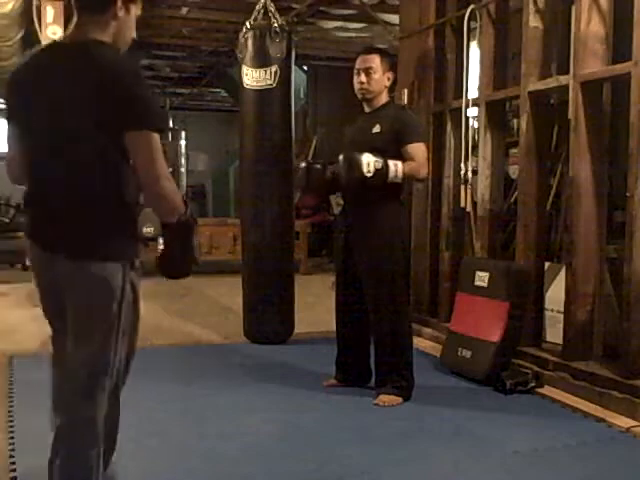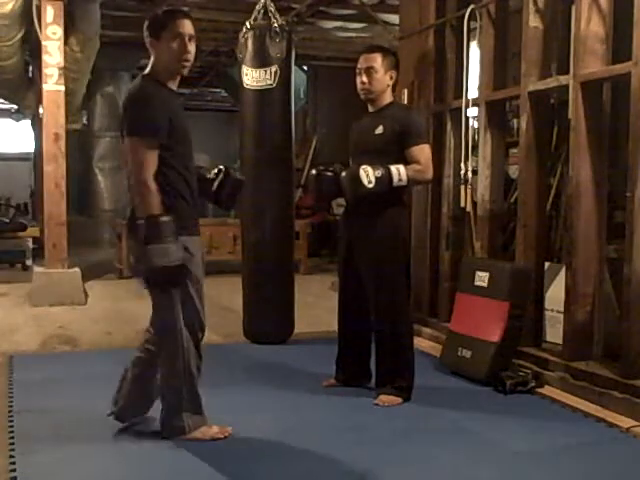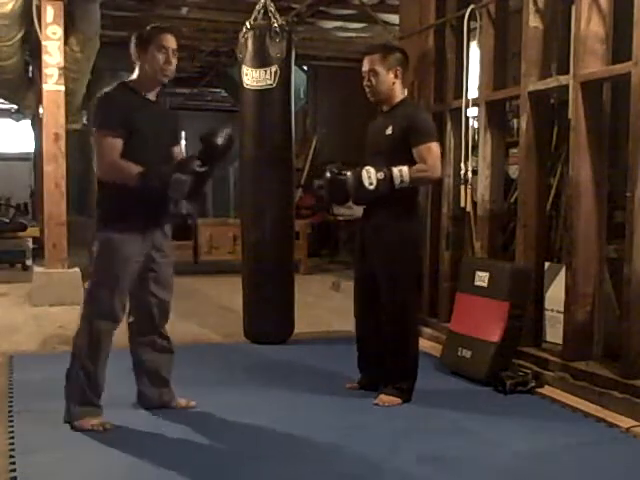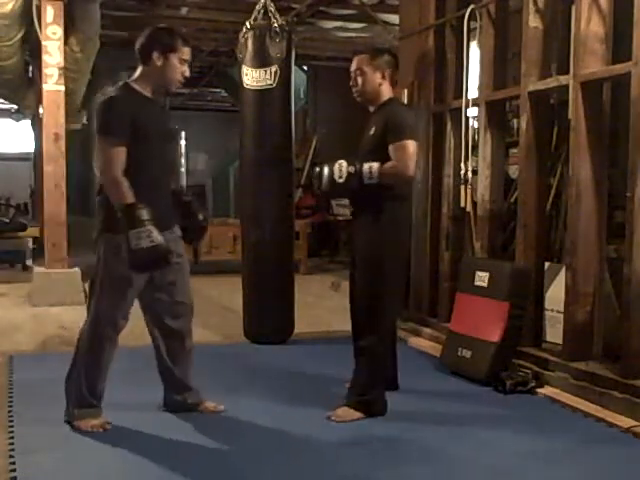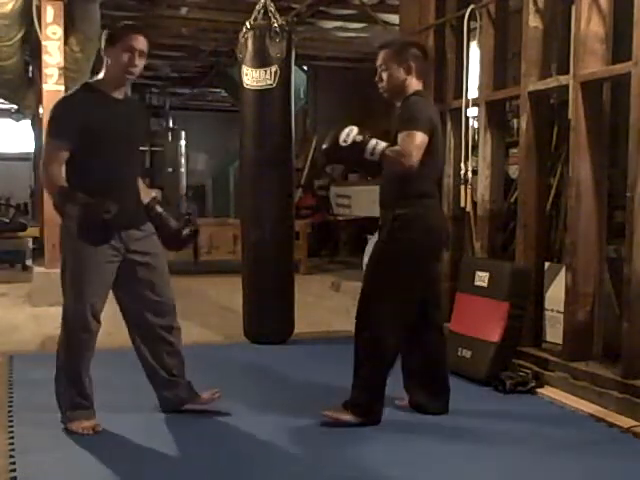
dt=1s
person 1, frame 1
left shoulder: (26, 72)
right shoulder: (122, 77)
left elbow: (16, 170)
right elbow: (154, 178)
right wrist: (180, 227)
left hip: (46, 244)
right hip: (102, 251)
left knee: (70, 363)
right knee: (95, 375)
person 1, frame 2
left shoulder: (164, 96)
right shoulder: (148, 98)
right elbow: (142, 178)
left wrist: (204, 184)
right wrist: (159, 238)
left hip: (174, 230)
right hip: (167, 233)
left knee: (166, 322)
right knee: (184, 325)
left ankle: (131, 401)
right ankle: (182, 420)
person 1, frame 3
left shoulder: (166, 114)
right shoulder: (114, 102)
left elbow: (176, 167)
right elbow: (107, 164)
right wrist: (158, 178)
left hip: (155, 226)
right hip: (118, 227)
left knee: (154, 313)
right knee: (102, 314)
left ankle: (155, 390)
right ankle: (82, 404)
person 1, frame 4
left shoulder: (158, 108)
right shoulder: (118, 105)
right elbow: (113, 174)
left wrist: (180, 206)
right wrist: (137, 224)
left hip: (164, 229)
right hip: (125, 232)
left knee: (176, 313)
right knee: (107, 319)
left ankle: (181, 394)
right ankle: (83, 405)
person 1, frame 5
left shoulder: (136, 112)
right shoulder: (75, 105)
right elbow: (51, 169)
left wrist: (158, 214)
right wrist: (74, 203)
left hip: (137, 230)
right hip: (91, 232)
left knee: (159, 312)
right knee: (81, 321)
left ankle: (176, 391)
right ankle: (76, 408)
person 2, frame 1
left shoulder: (401, 119)
right shoulder: (354, 126)
left elbow: (420, 168)
left wrist: (379, 168)
right wrist: (333, 178)
left hip: (385, 219)
right hip: (352, 217)
left knee: (388, 303)
right knee: (349, 299)
left ankle: (396, 382)
right ankle: (351, 371)
person 2, frame 2
left shoulder: (405, 119)
right shoulder: (359, 126)
left elbow: (425, 170)
left wrist: (383, 174)
right wrist: (337, 182)
left hip: (387, 222)
right hip: (355, 219)
left knee: (389, 304)
right knee: (352, 301)
left ankle: (396, 383)
right ankle: (351, 371)
person 2, frame 3
left shoulder: (414, 117)
right shoulder: (376, 122)
left elbow: (432, 170)
left wrist: (384, 177)
right wrist: (356, 183)
left hip: (400, 222)
right hip: (373, 219)
left knee: (398, 304)
right knee: (368, 301)
left ankle: (399, 384)
right ankle: (374, 374)
person 2, frame 4
left shoulder: (398, 116)
right shoulder: (375, 117)
left elbow: (406, 167)
left wrist: (355, 172)
right wrist: (345, 175)
left hip: (386, 222)
right hip: (368, 220)
left knee: (375, 308)
right knee: (365, 304)
left ankle: (367, 397)
right ankle: (382, 376)
person 2, frame 5
left shoulder: (414, 107)
right shoulder: (419, 108)
left elbow: (407, 158)
left wrist: (362, 145)
right wrist: (363, 149)
left hip: (410, 221)
right hip: (423, 219)
left knee: (379, 311)
right knee: (422, 312)
left ankle: (364, 404)
right ankle: (430, 395)
